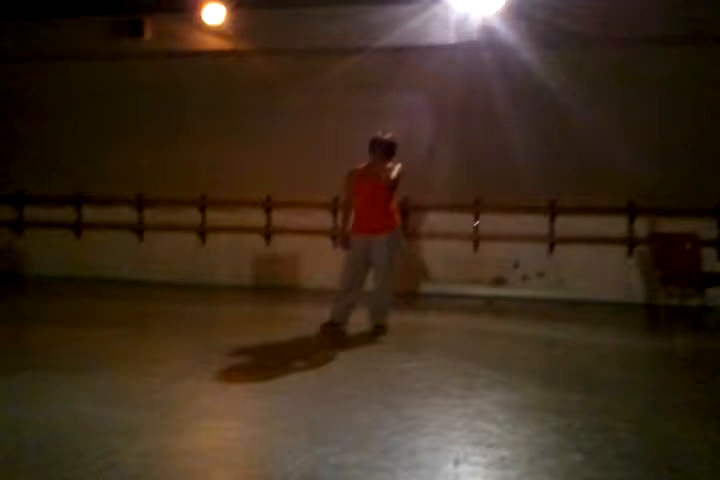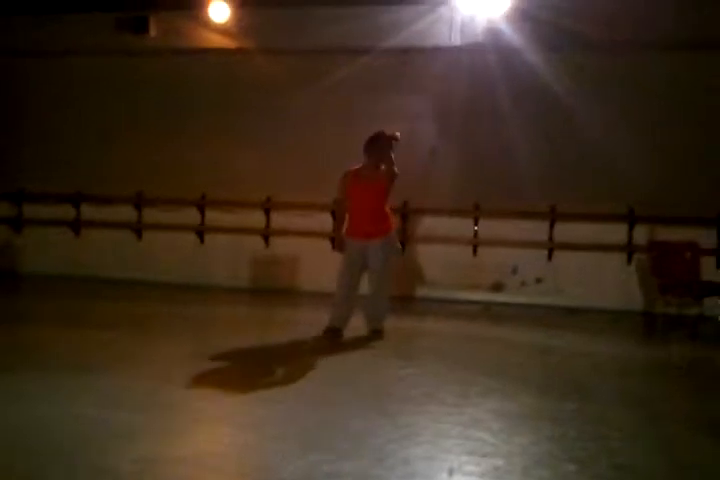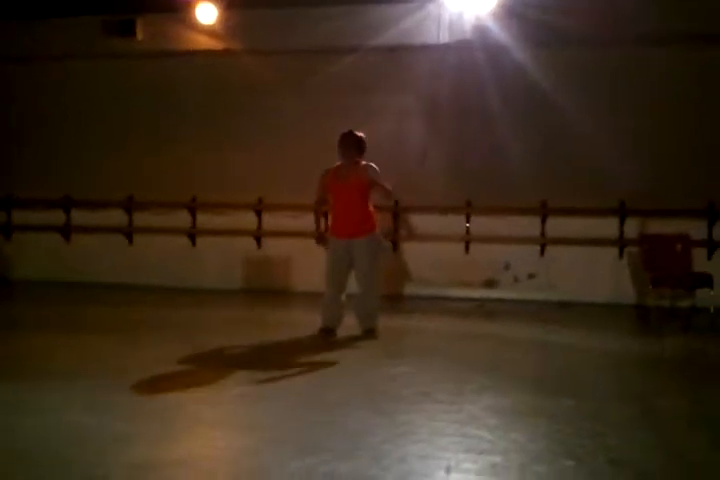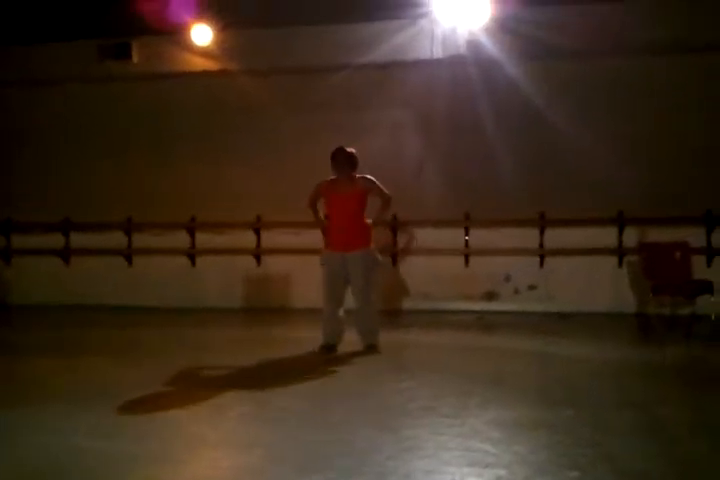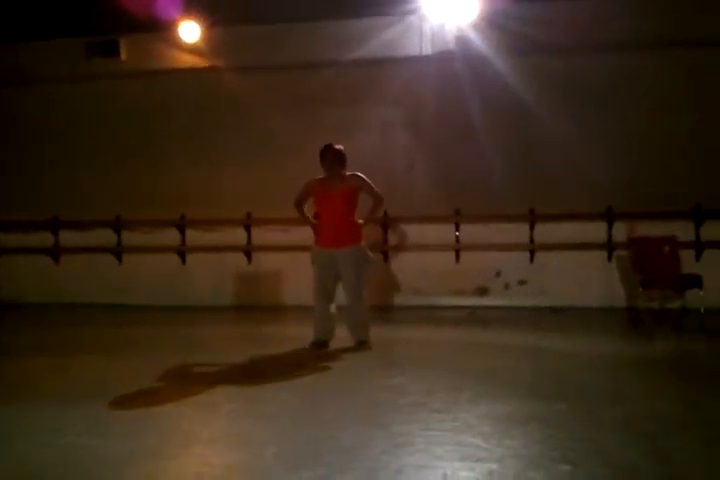
dt=0.4s
person 1, frame 1
left shoulder: (394, 170)
right shoulder: (355, 175)
left elbow: (387, 180)
right elbow: (348, 203)
left wrist: (381, 163)
right wrist: (343, 231)
left hip: (385, 234)
right hip: (359, 234)
left knee: (383, 280)
right knee: (350, 279)
left ankle: (379, 321)
right ankle: (337, 320)
person 1, frame 2
left shoulder: (386, 174)
right shoulder: (349, 176)
left elbow: (392, 171)
right elbow: (342, 206)
left wrist: (390, 147)
right wrist: (338, 234)
left hip: (381, 238)
right hip: (354, 237)
left knee: (379, 285)
right knee: (346, 284)
left ankle: (376, 325)
right ankle: (336, 324)
person 1, frame 3
left shoulder: (368, 170)
right shoulder: (329, 175)
left elbow: (388, 194)
right elbow: (320, 203)
left wrist: (376, 183)
right wrist: (318, 228)
left hip: (365, 235)
right hip: (337, 236)
left knee: (368, 283)
right knee: (334, 283)
left ankle: (368, 325)
right ankle: (329, 324)
person 1, frame 4
left shoulder: (364, 183)
right shoulder: (324, 186)
left elbow: (386, 199)
right elbow: (312, 203)
left wrist: (373, 221)
right wrist: (322, 223)
left hip: (360, 249)
right hip: (333, 250)
left knee: (364, 297)
right knee: (331, 298)
left ankle: (370, 341)
right ankle: (330, 340)
person 1, frame 5
left shoulder: (354, 180)
right shoulder: (314, 185)
left elbow: (378, 199)
right elbow: (298, 204)
left wrist: (364, 219)
right wrist: (311, 223)
left hip: (350, 247)
right hip: (323, 248)
left knee: (355, 294)
right knee: (322, 295)
left ankle: (361, 336)
right ankle: (322, 336)
